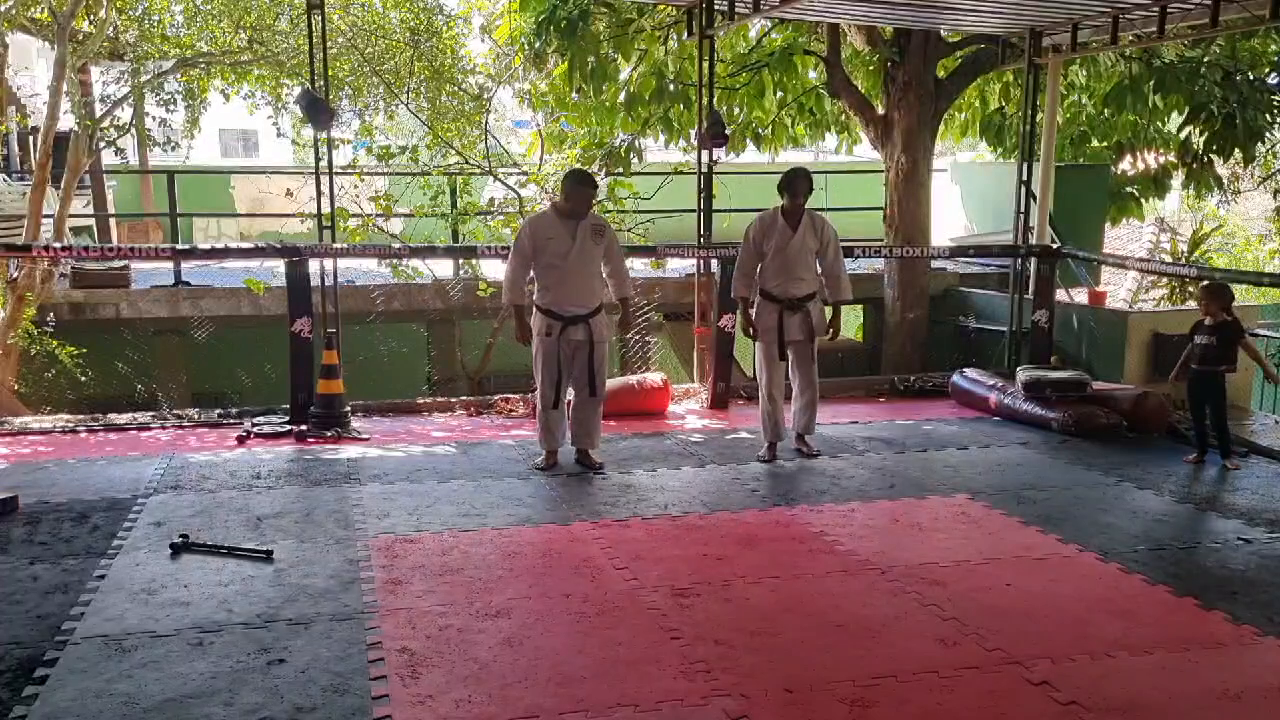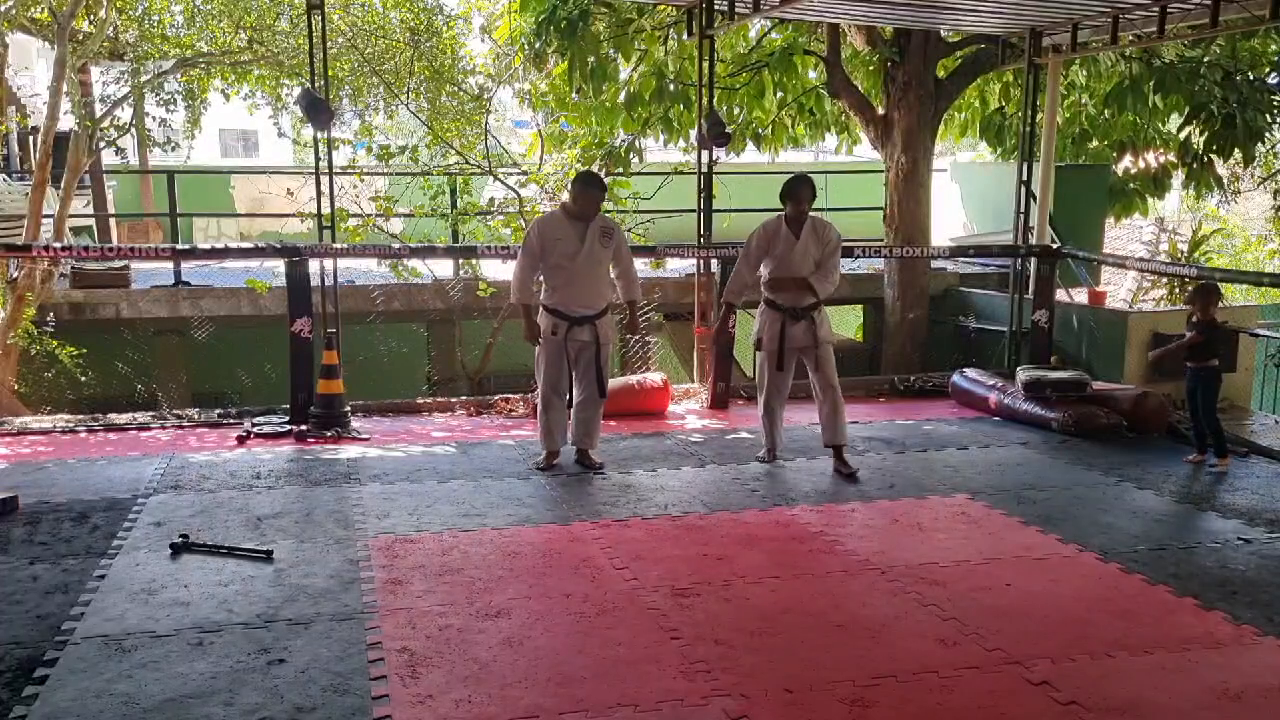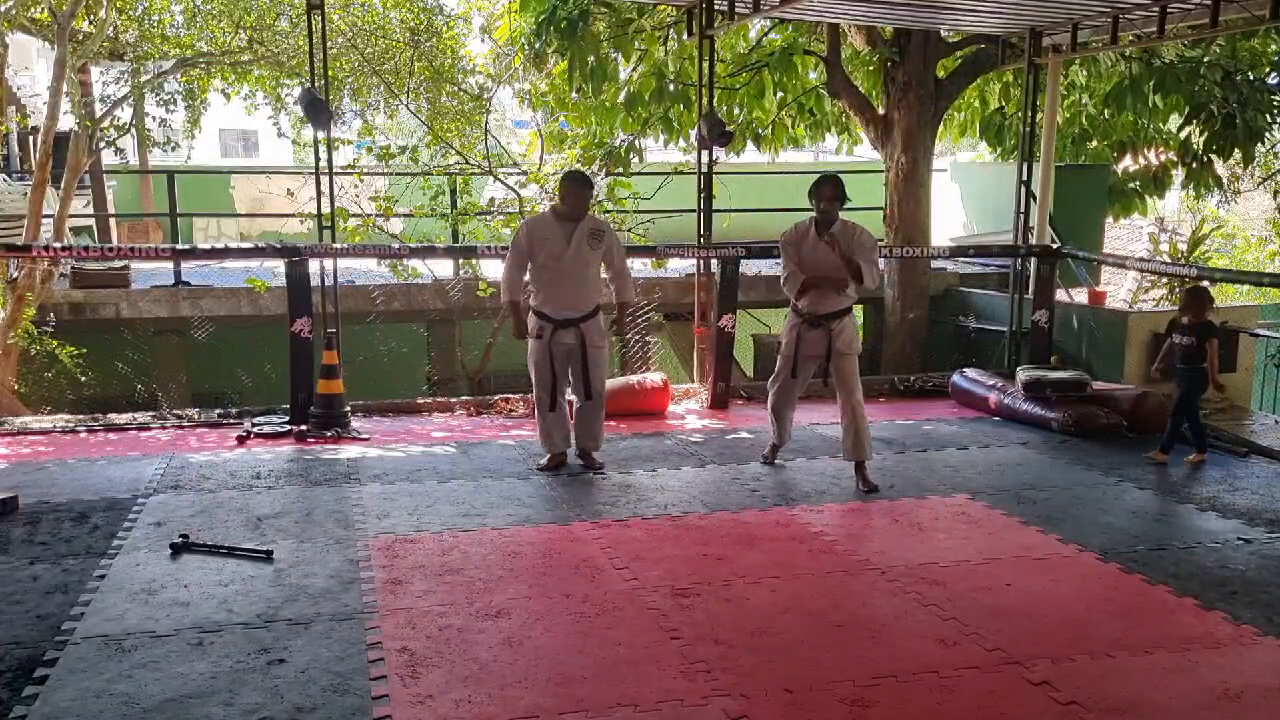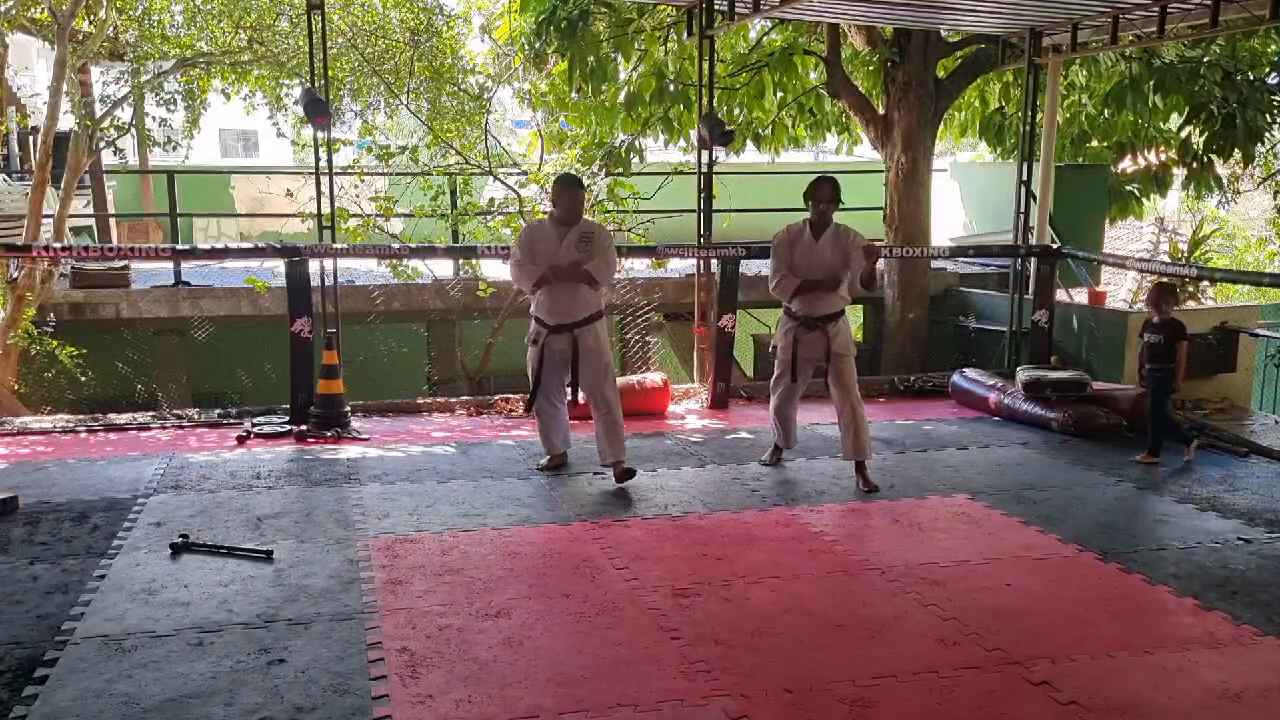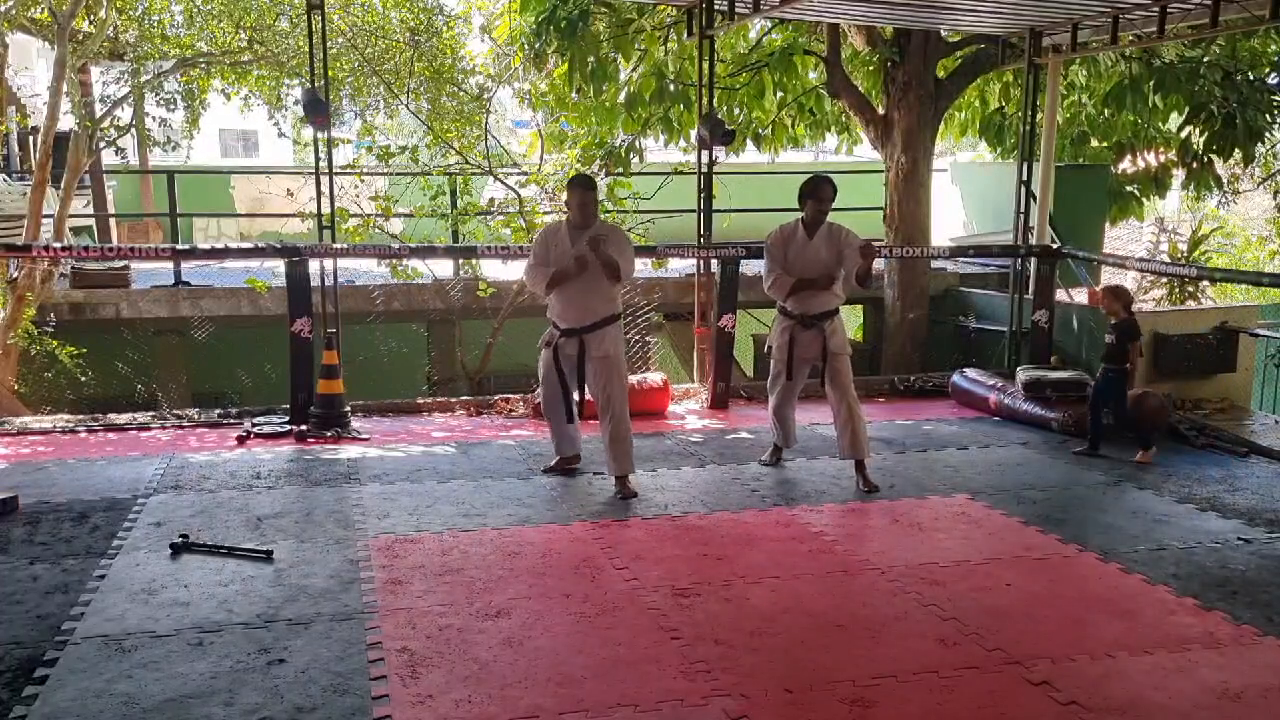
dt=0.4s
person 1, frame 1
left shoulder: (820, 226)
right shoulder: (762, 225)
left elbow: (834, 270)
right elbow: (745, 271)
left wrist: (836, 314)
right wrist: (745, 313)
left hip: (806, 311)
right hip: (771, 310)
left knee: (807, 380)
right knee: (770, 382)
left ankle: (800, 436)
right ankle: (771, 441)
person 1, frame 2
left shoulder: (825, 231)
right shoulder: (766, 232)
left elbow: (829, 278)
right elbow: (743, 273)
left wrist: (790, 283)
right wrist: (726, 314)
left hip: (812, 319)
right hip: (775, 318)
left knee: (829, 387)
right knee: (771, 391)
left ankle: (838, 455)
right ankle: (771, 445)
person 1, frame 3
left shoulder: (857, 235)
right shoulder: (794, 235)
left elbow: (869, 278)
right elbow: (790, 280)
left wrist: (841, 253)
right wrist: (827, 283)
left hip: (839, 326)
right hip: (802, 324)
left knee: (851, 398)
right knee: (780, 392)
left ankle: (861, 469)
right ankle: (777, 442)
person 1, frame 4
left shoulder: (849, 238)
right shoulder: (786, 237)
left elbow: (866, 284)
right elbow: (778, 284)
left wrist: (870, 264)
right wrist: (818, 285)
left hip: (833, 328)
right hip: (795, 328)
left knee: (848, 397)
right knee: (783, 395)
left ankle: (860, 469)
right ankle: (780, 444)
person 1, frame 5
left shoulder: (842, 236)
right shoulder: (780, 237)
left elbow: (860, 279)
right elbow: (773, 283)
left wrist: (867, 263)
right wrist: (813, 283)
left hip: (828, 327)
right hip: (790, 327)
left knee: (844, 396)
right knee: (781, 394)
left ankle: (860, 469)
right ankle: (779, 444)
person 2, frame 1
left shoulder: (600, 227)
right shoulder: (535, 226)
left elbow: (616, 269)
right elbow: (516, 274)
left wrist: (626, 309)
right wrist: (520, 319)
left hip: (591, 322)
right hip: (551, 323)
left knee: (591, 391)
right knee: (549, 391)
left ankle: (584, 449)
right ankle: (550, 450)
person 2, frame 2
left shoulder: (610, 229)
right shoulder: (544, 226)
left elbow: (625, 271)
right elbow: (524, 274)
left wrist: (633, 313)
right wrist: (528, 319)
left hip: (597, 323)
right hip: (556, 323)
left knee: (593, 391)
right knee: (552, 390)
left ankle: (583, 449)
right ankle: (551, 449)
person 2, frame 3
left shoulder: (601, 230)
right shoulder: (533, 228)
left elbow: (619, 272)
right elbow: (513, 272)
left wrist: (621, 312)
right wrist: (516, 315)
left hip: (588, 325)
right hip: (545, 326)
left knee: (592, 392)
right knee: (547, 393)
left ankle: (586, 448)
right ankle: (557, 451)
person 2, frame 4
left shoulder: (596, 233)
right shoulder: (532, 232)
left elbow: (605, 270)
right elbow: (519, 272)
left wrist: (564, 272)
right wrist: (561, 273)
left hip: (588, 330)
right hip: (546, 331)
left knee: (603, 396)
right knee: (545, 396)
left ankle: (616, 462)
right ankle: (557, 452)
person 2, frame 5
left shoulder: (613, 234)
right shoulder: (549, 235)
left elbow: (623, 272)
right elbow: (533, 277)
left wrist: (600, 254)
right wrist: (568, 271)
left hip: (602, 334)
right hip: (560, 333)
left knee: (613, 404)
right knee: (552, 398)
left ankle: (621, 475)
right ankle: (569, 454)
